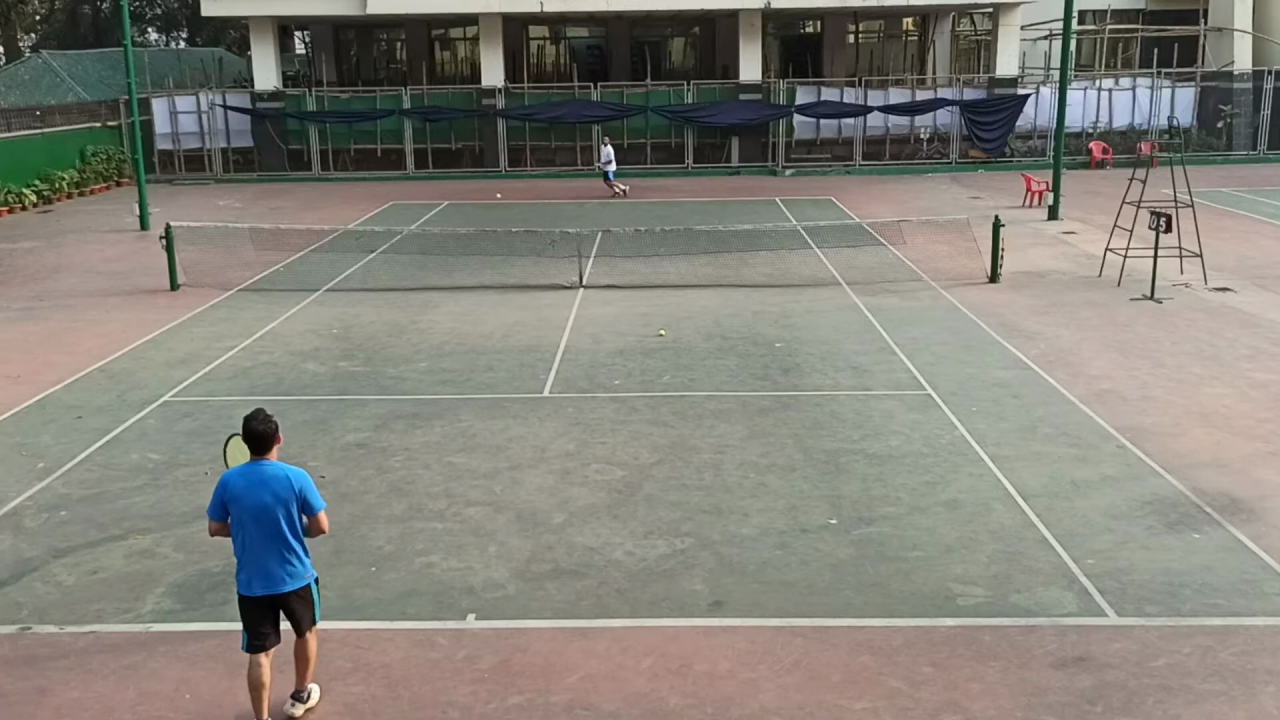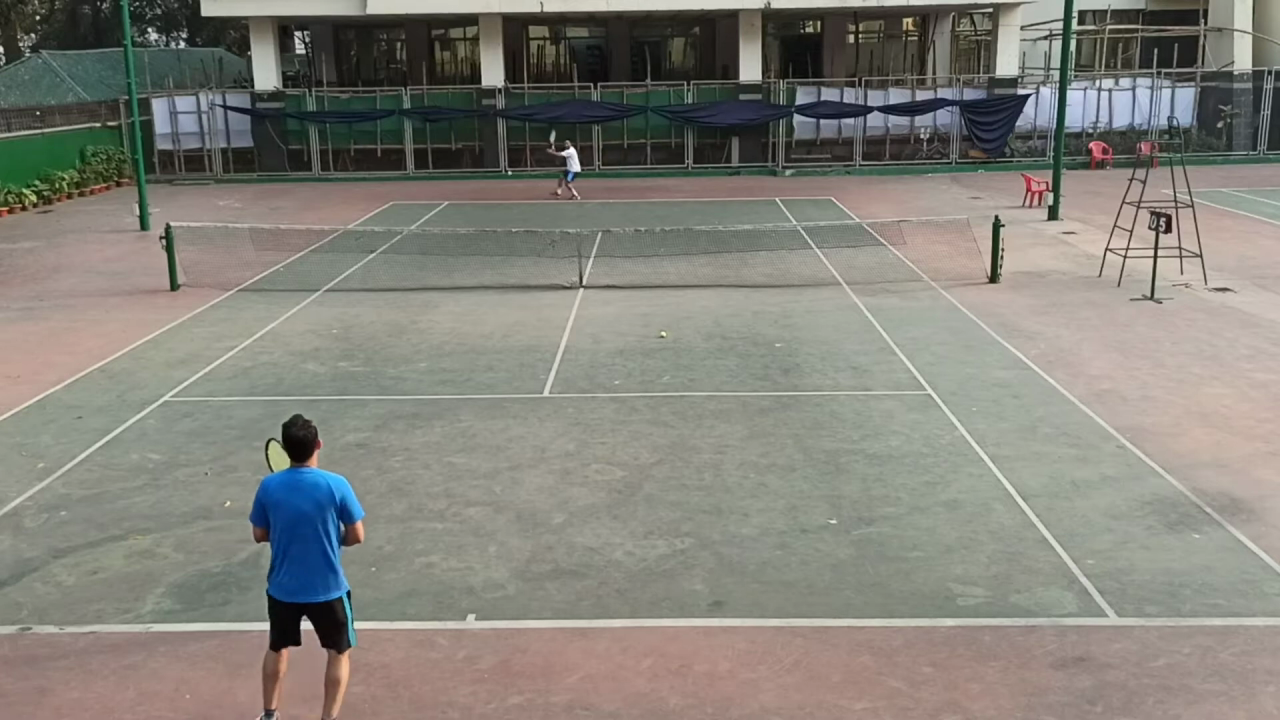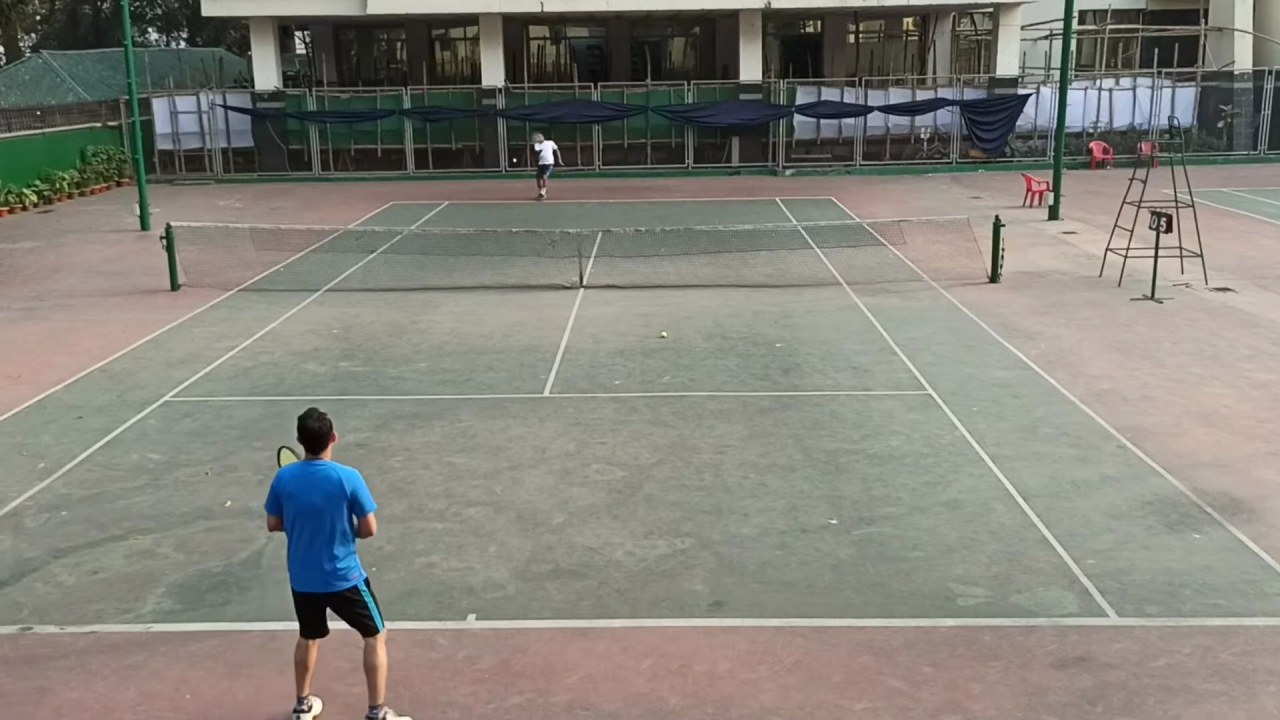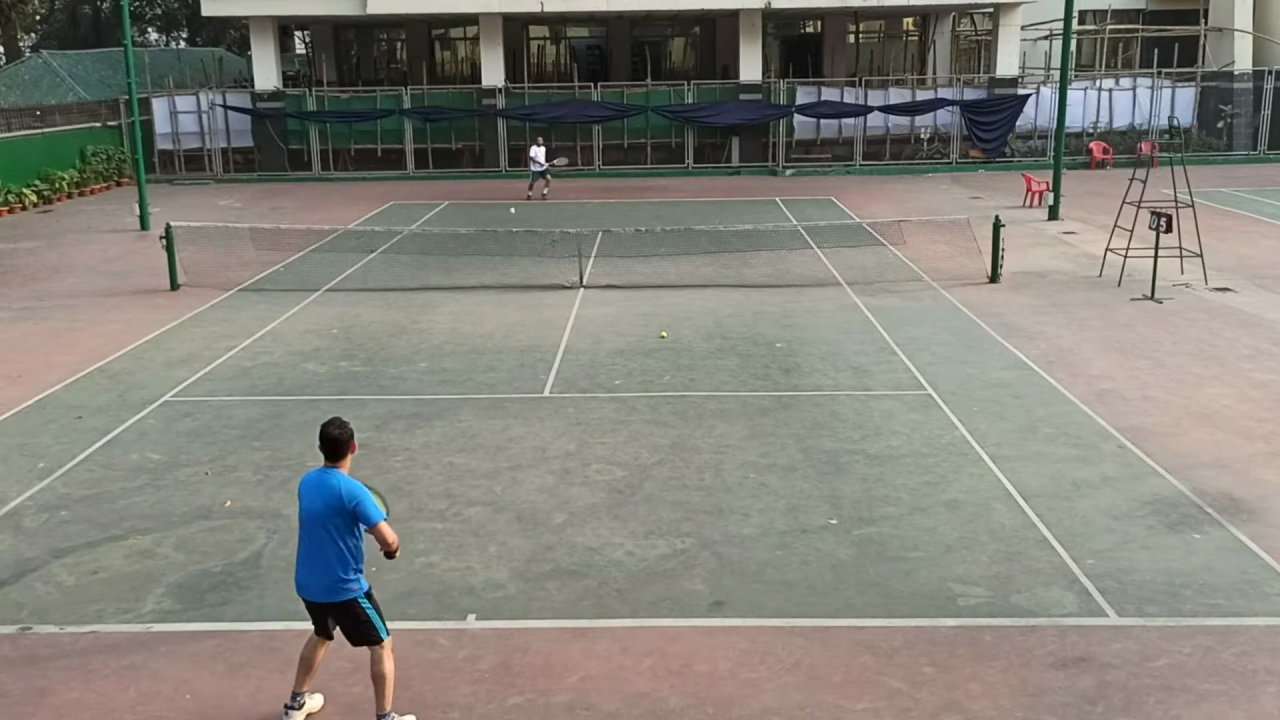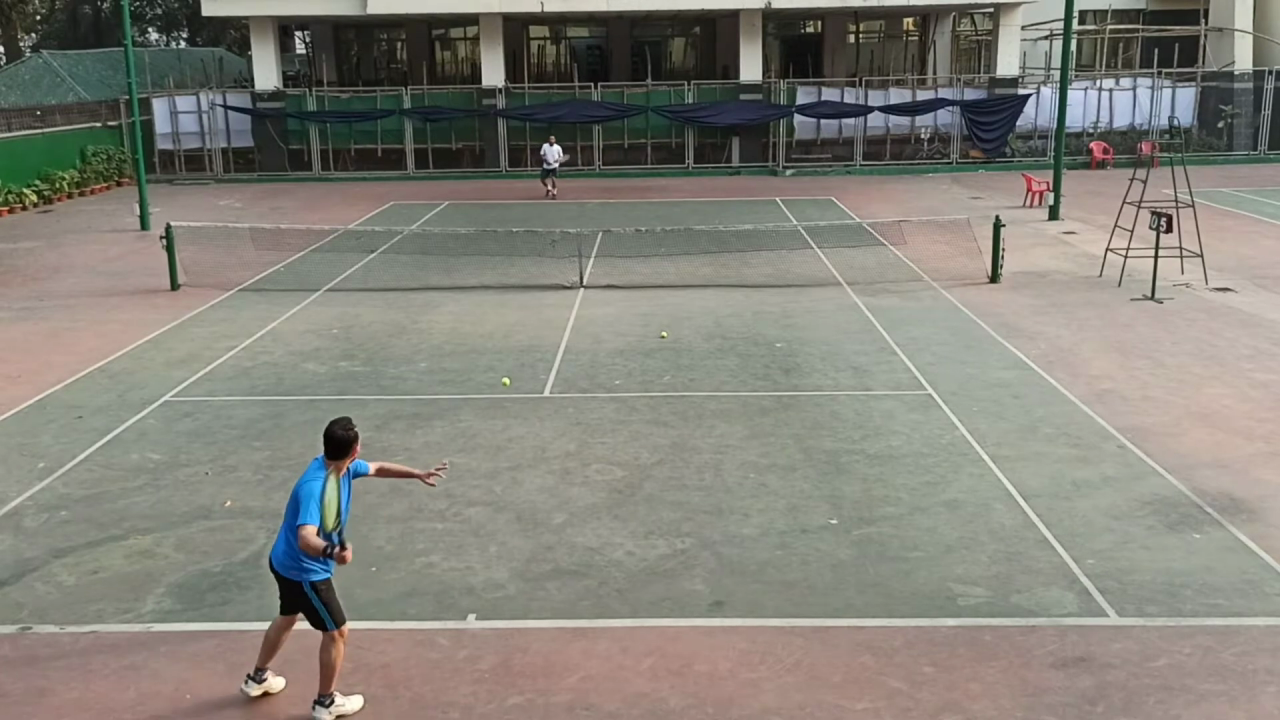
dt=0.5s
person 1, frame 1
left shoulder: (229, 481)
right shoulder: (296, 477)
left elbow: (215, 528)
right elbow: (321, 526)
left hip: (252, 584)
right hip: (295, 577)
left knee: (259, 654)
right knee: (306, 632)
person 1, frame 2
left shoulder: (269, 486)
right shoulder: (336, 485)
left elbow: (259, 535)
right elbow: (356, 536)
left hip: (282, 589)
right hip: (328, 589)
left knee: (277, 649)
right knee: (339, 653)
person 1, frame 3
left shoulder: (283, 477)
right shoulder: (348, 477)
left elbow: (273, 524)
right elbow: (369, 528)
left hip: (302, 579)
right hip: (344, 578)
left knee: (308, 638)
right knee: (375, 636)
person 1, frame 4
left shoulder: (308, 481)
right shoulder: (354, 490)
right elbow: (387, 539)
right wrist: (393, 547)
left hip: (308, 585)
right hip: (344, 588)
left knee: (322, 635)
right knee: (381, 646)
person 1, frame 5
left shoulder: (344, 468)
right shoulder: (314, 487)
left elbow: (377, 468)
right elbow: (306, 539)
left wrist: (418, 473)
right wrist: (332, 550)
left hip: (287, 563)
right hip: (302, 570)
left knee: (287, 617)
right knee: (336, 632)
left ankle: (257, 678)
